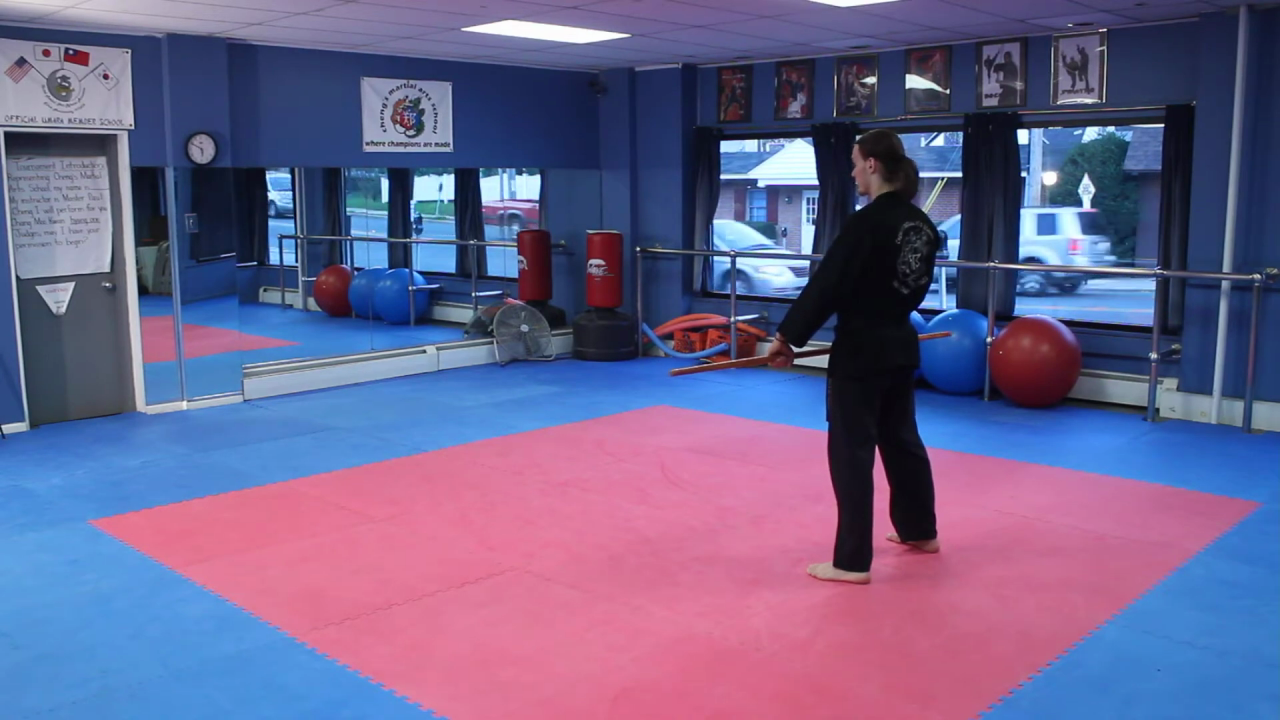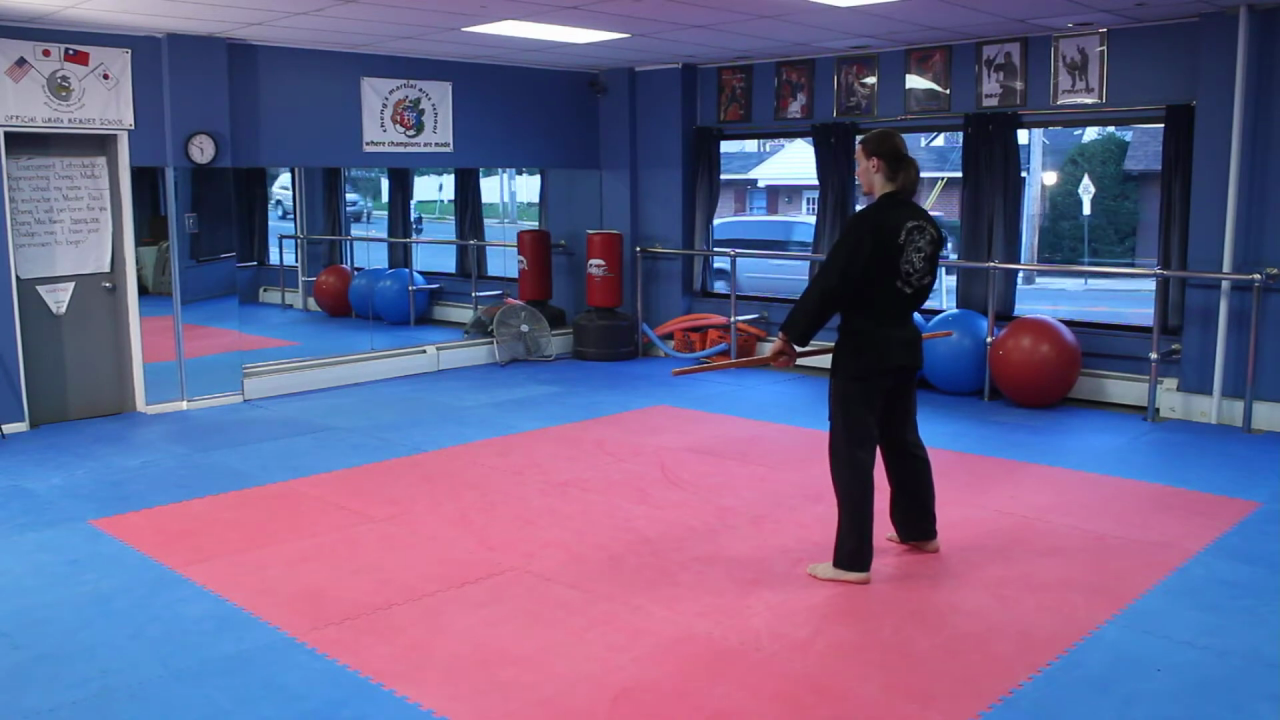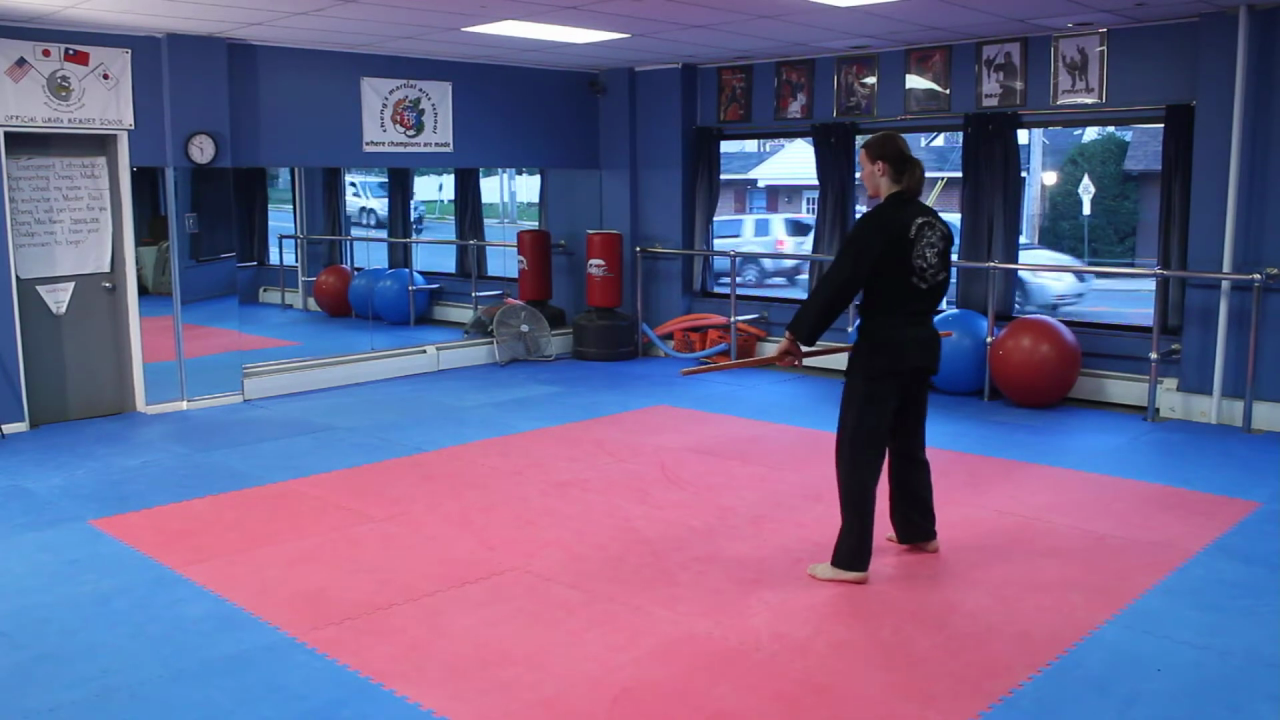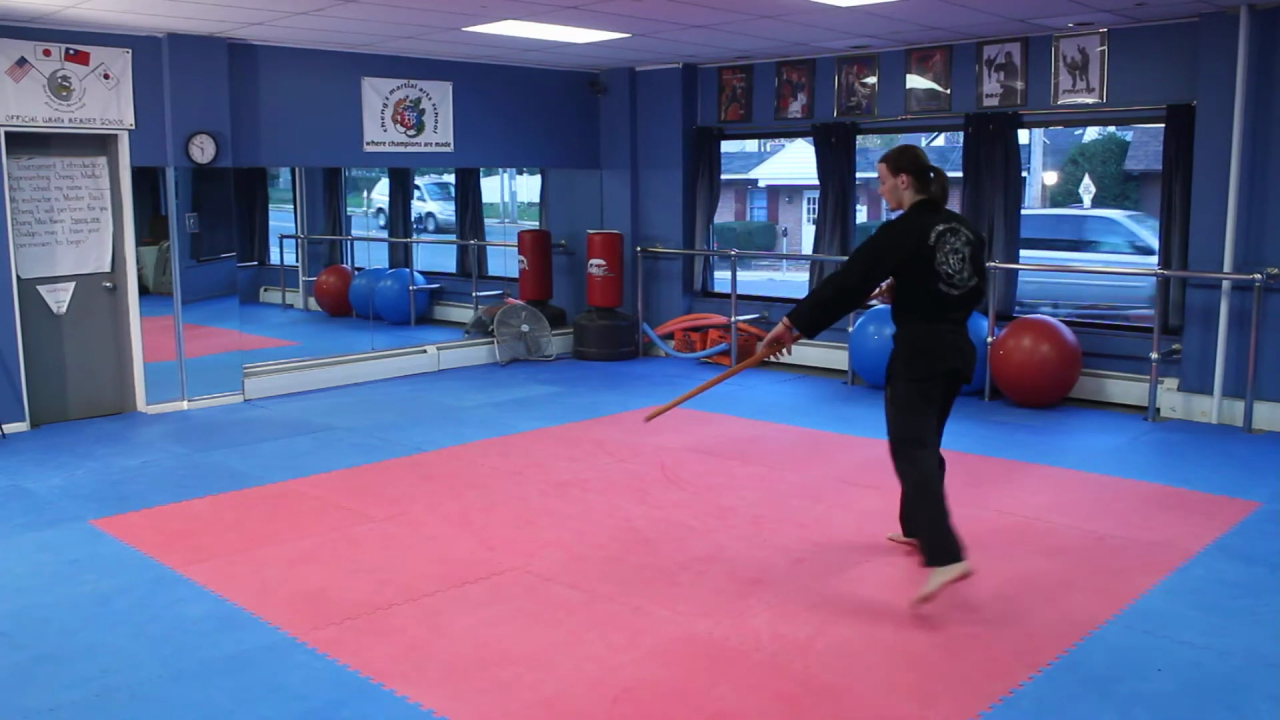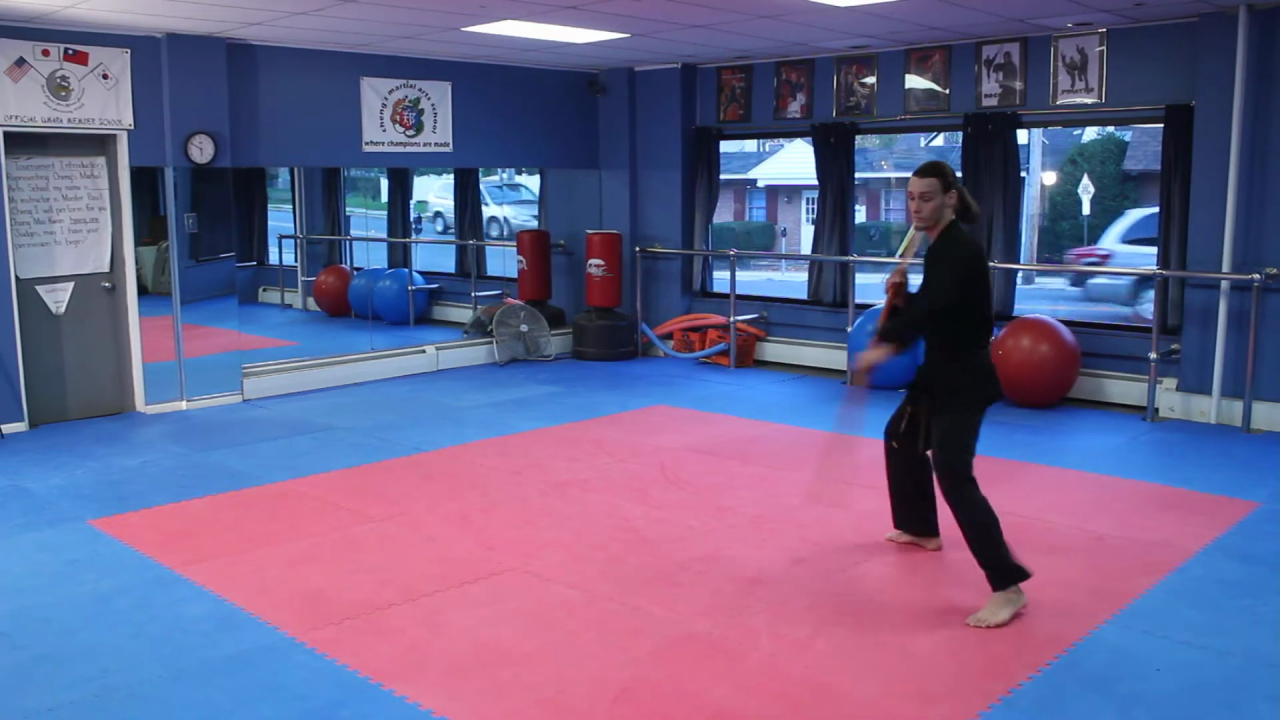
dt=0.3s
person 1, frame 1
left shoulder: (866, 223)
right shoulder: (921, 223)
left elbow: (825, 285)
left wrist: (786, 337)
left hip: (861, 349)
right hip: (900, 345)
left knee: (852, 451)
right knee: (901, 438)
left ankle: (853, 562)
right ankle: (920, 530)
person 1, frame 2
left shoulder: (868, 222)
right shoulder: (925, 223)
left elbow: (828, 285)
left wrist: (789, 336)
left hip: (864, 348)
right hip: (904, 344)
left knee: (852, 451)
right knee: (902, 439)
left ankle: (852, 562)
right ankle: (920, 531)
person 1, frame 3
left shoulder: (879, 222)
right shoulder: (933, 221)
left elbow: (838, 283)
left wrist: (796, 335)
left hip: (883, 348)
right hip: (921, 344)
left knee: (859, 450)
right knee: (908, 443)
left ankle: (850, 560)
right ankle: (918, 531)
person 1, frame 4
left shoulder: (902, 232)
right shoulder: (964, 227)
left elbow: (850, 282)
left wrist: (793, 323)
left hip: (920, 352)
right hip: (956, 349)
left knee: (913, 449)
right knee: (919, 438)
left ankle: (945, 558)
right ankle: (921, 528)
person 1, frame 5
left shoulder: (954, 249)
right shoulder: (948, 247)
left elbow: (930, 309)
left wrist: (886, 346)
right wrist: (900, 297)
left hip: (959, 376)
right hip: (943, 371)
left knee: (954, 477)
right knee: (902, 439)
left ankle: (1007, 587)
right ankle: (919, 529)
